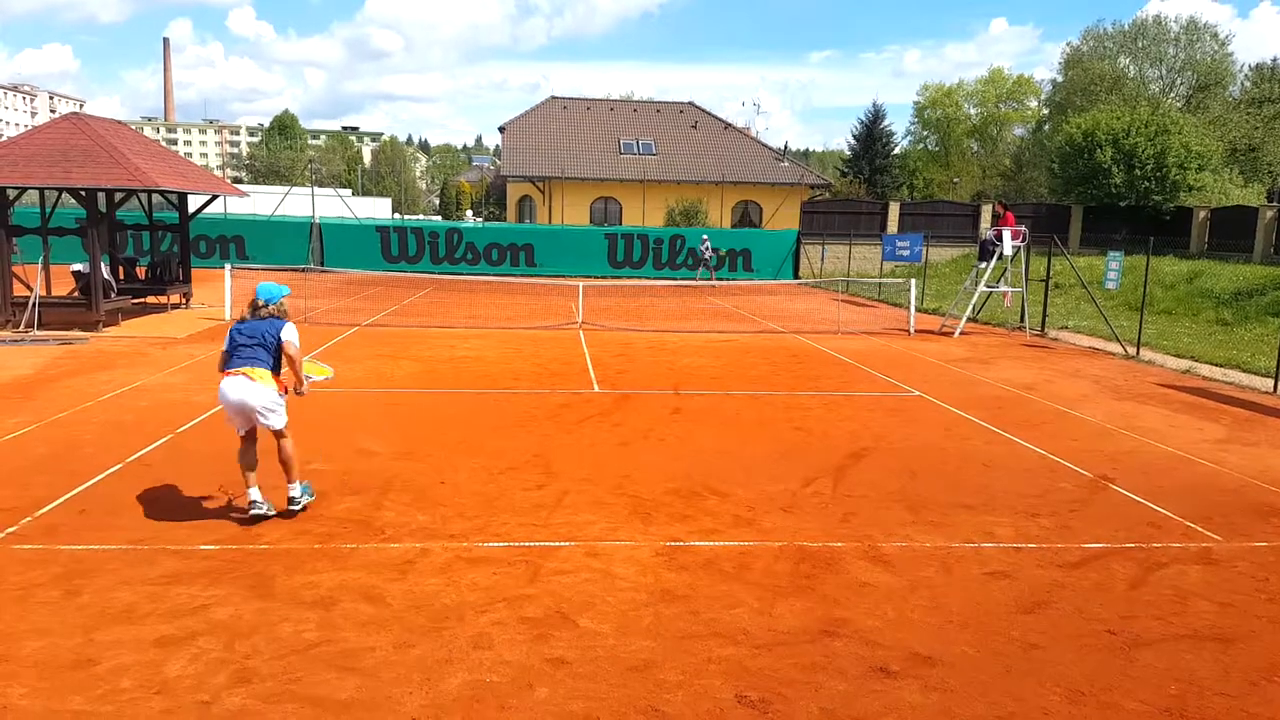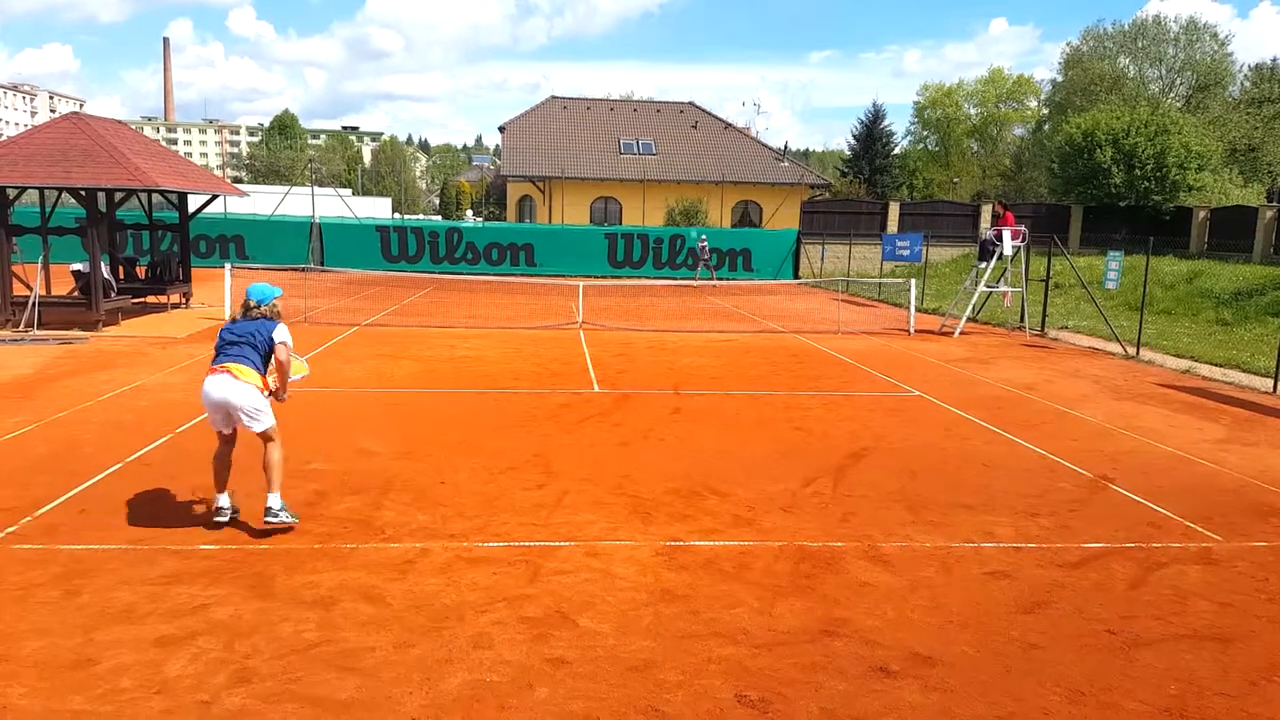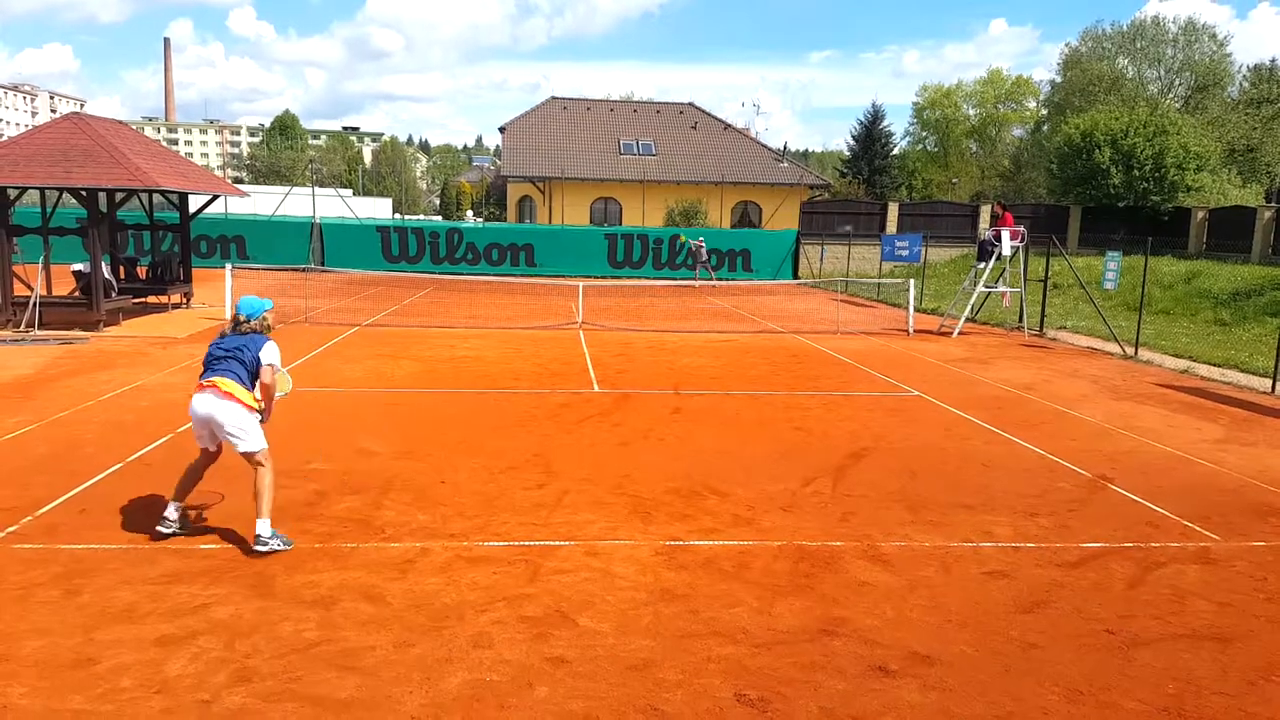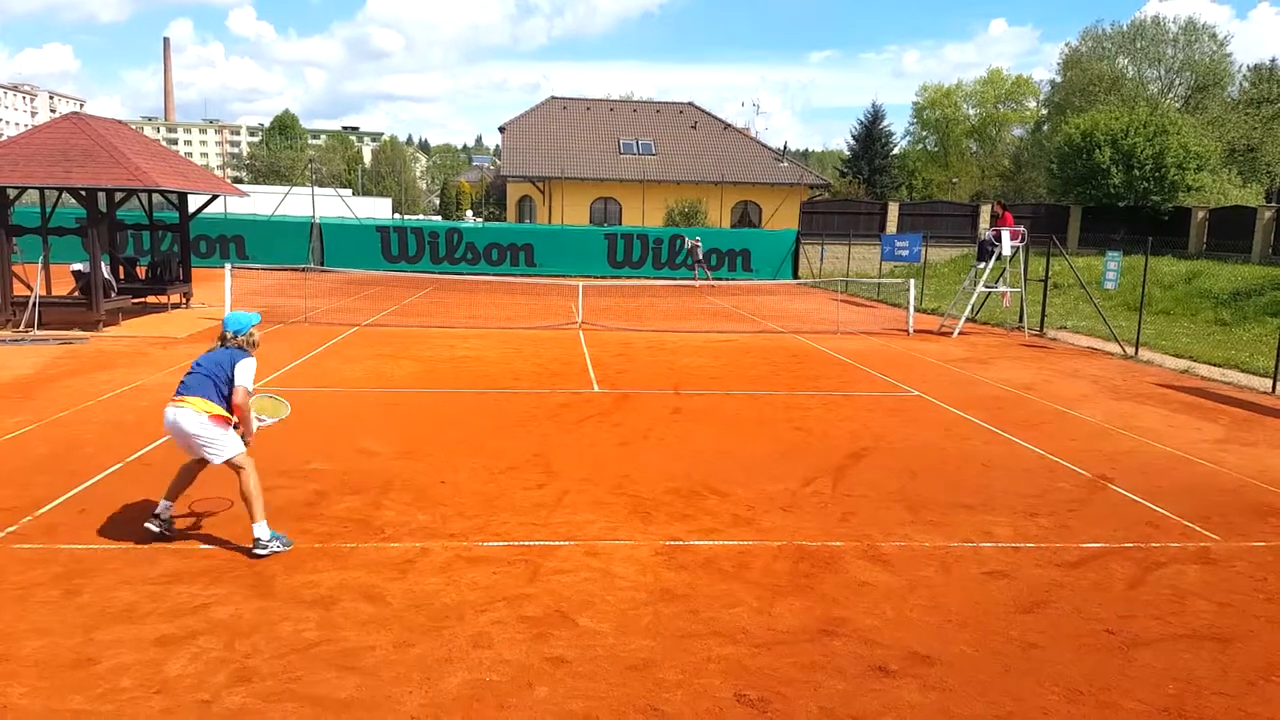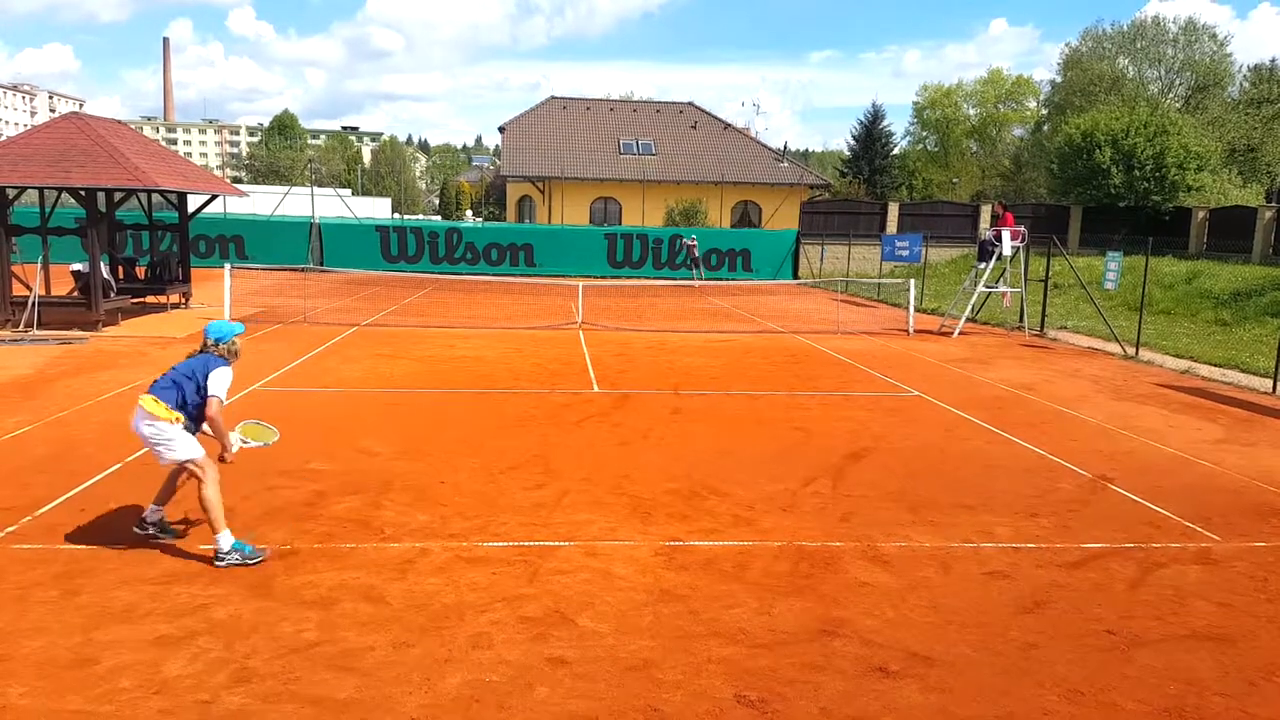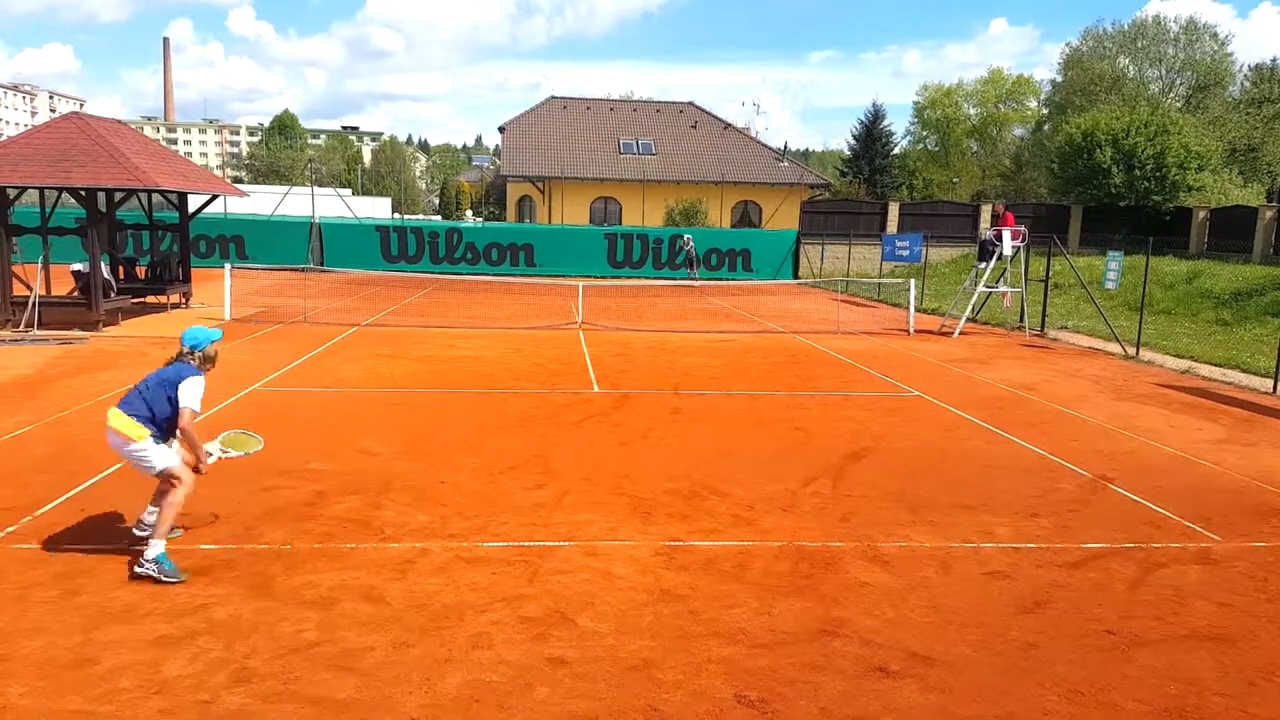
dt=0.1s
person 1, frame 1
left shoulder: (236, 328)
right shoulder: (284, 326)
left elbow: (222, 365)
right elbow: (291, 351)
right wrist: (300, 381)
left hip: (227, 387)
right hip: (260, 387)
left knee: (248, 439)
right knee: (282, 436)
left ankle: (256, 500)
right ankle: (296, 493)
person 1, frame 2
left shoulder: (228, 327)
right shoulder: (277, 327)
right elbow: (283, 357)
right wrist: (282, 387)
left hip: (211, 385)
right hip: (243, 387)
left knee: (226, 442)
right knee: (272, 440)
left ankle: (222, 505)
right ankle: (274, 507)
person 1, frame 3
left shoulder: (220, 342)
right shoulder: (266, 344)
right elbow: (267, 380)
right wrist: (268, 409)
left hip: (200, 402)
right hip: (231, 406)
left knee: (208, 456)
right knee: (263, 463)
left ankle: (171, 516)
right ankle: (264, 534)
person 1, frame 4
left shoulder: (214, 356)
right shoulder: (245, 359)
right elbow: (238, 400)
left wrist: (233, 423)
right wrist: (248, 428)
left hip: (174, 412)
right hip: (196, 416)
left knee: (200, 458)
right knee: (245, 467)
left ankle: (159, 517)
right ankle: (263, 537)
person 1, frame 5
left shoulder: (196, 362)
right shoulder: (222, 368)
right elbow: (212, 414)
left wrist: (210, 434)
right wrist: (227, 446)
left hip: (146, 416)
right hip: (160, 420)
left knee: (188, 463)
right knee: (207, 474)
left ankle: (151, 520)
right ankle: (227, 547)
person 1, frame 6
left shoulder: (177, 370)
right shoulder: (194, 377)
right elbow: (185, 424)
left wrist: (196, 450)
right wrist: (199, 457)
left hip: (131, 425)
right hip: (132, 432)
left knee: (185, 464)
right knee: (186, 480)
left ankle: (148, 522)
right ankle: (152, 556)
